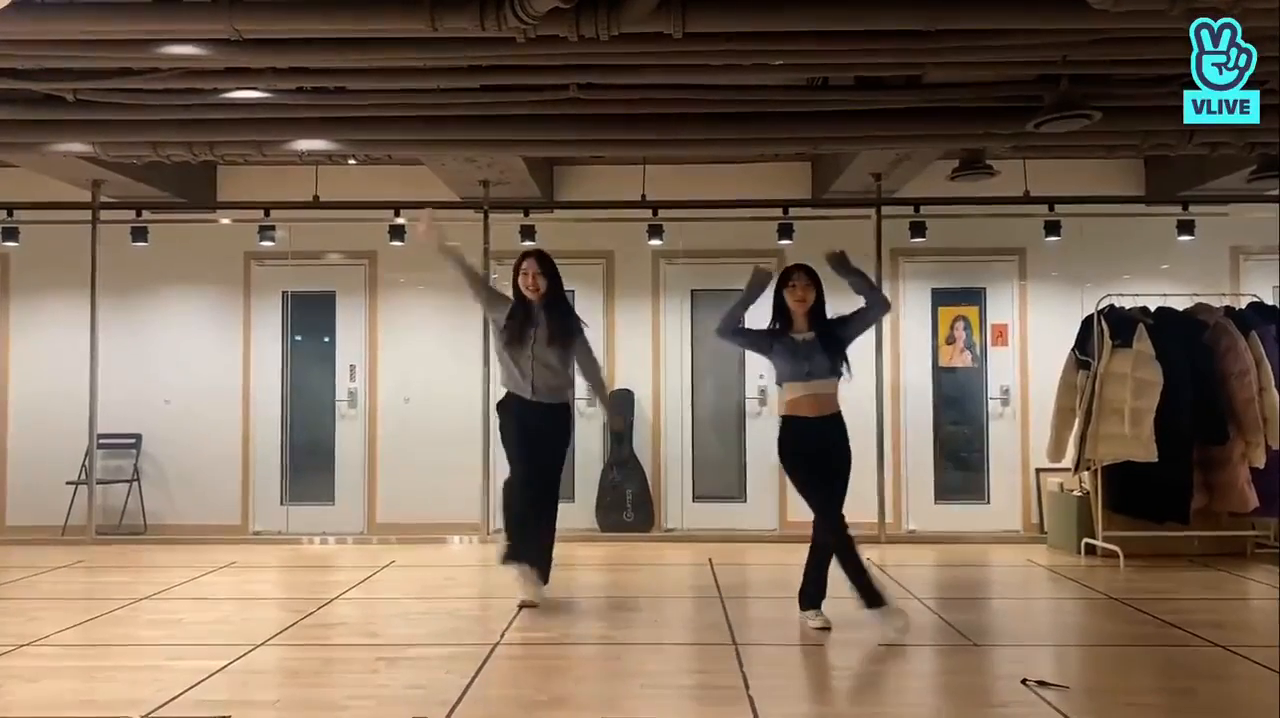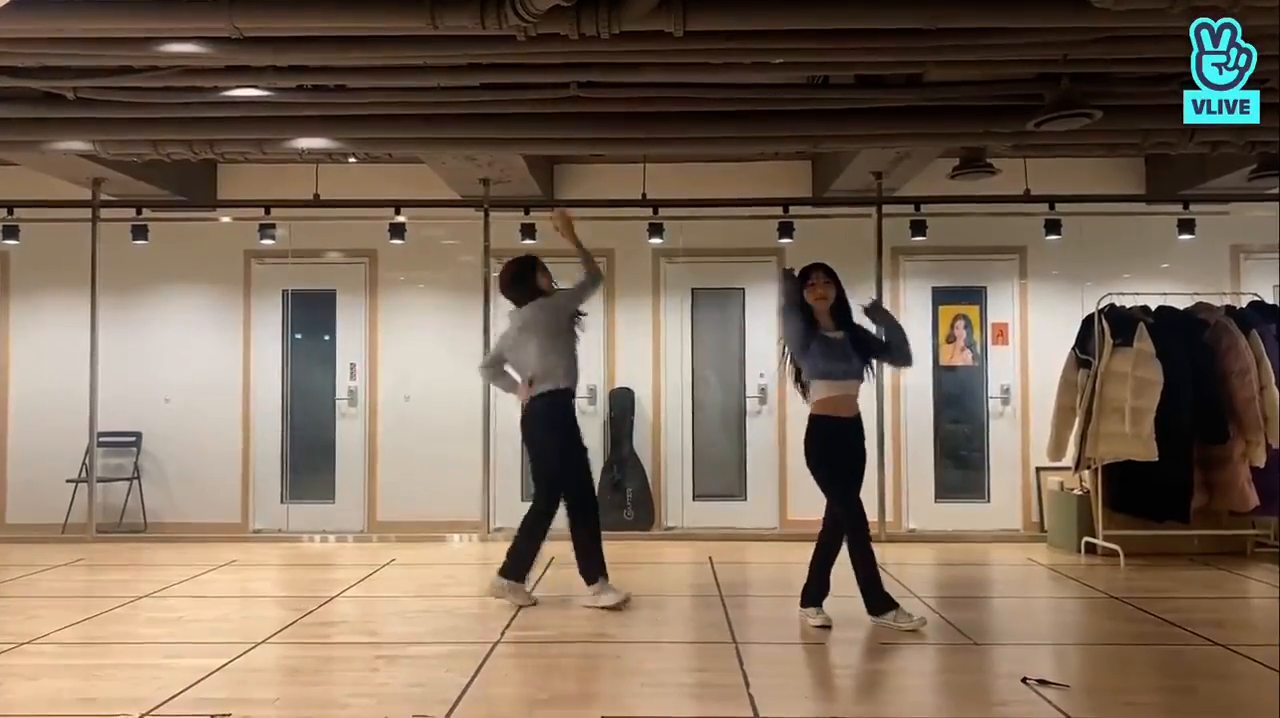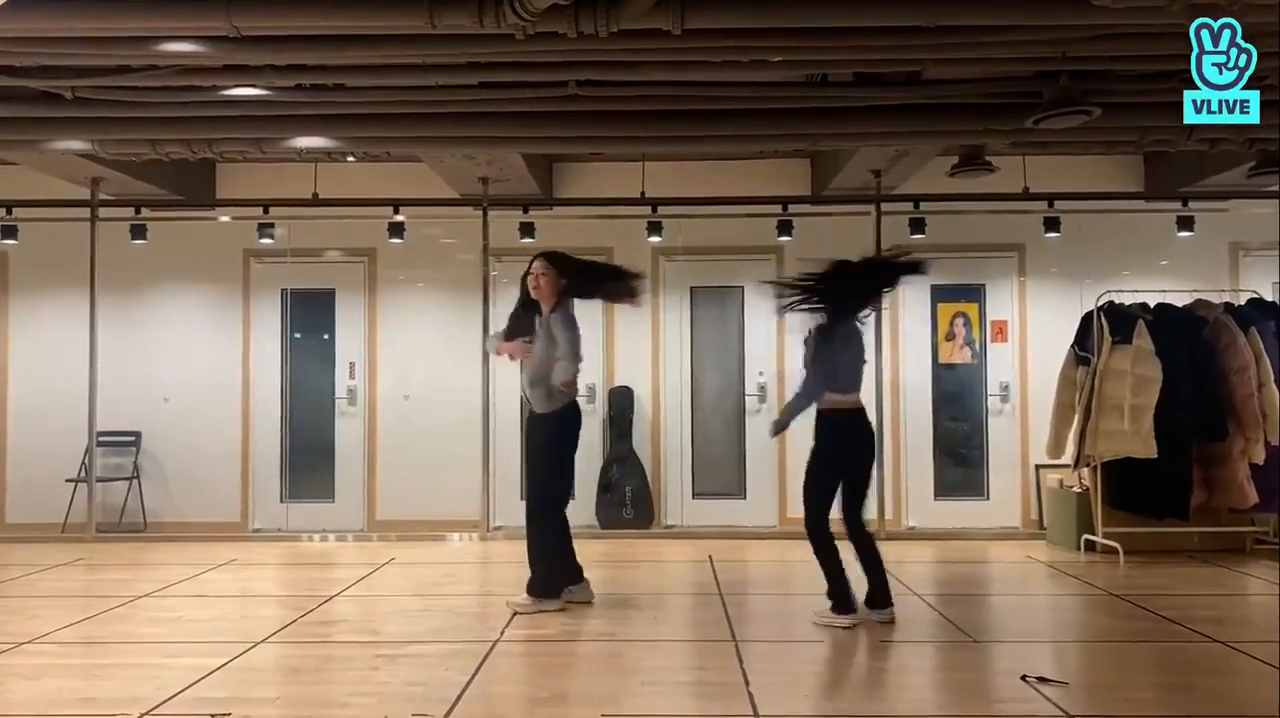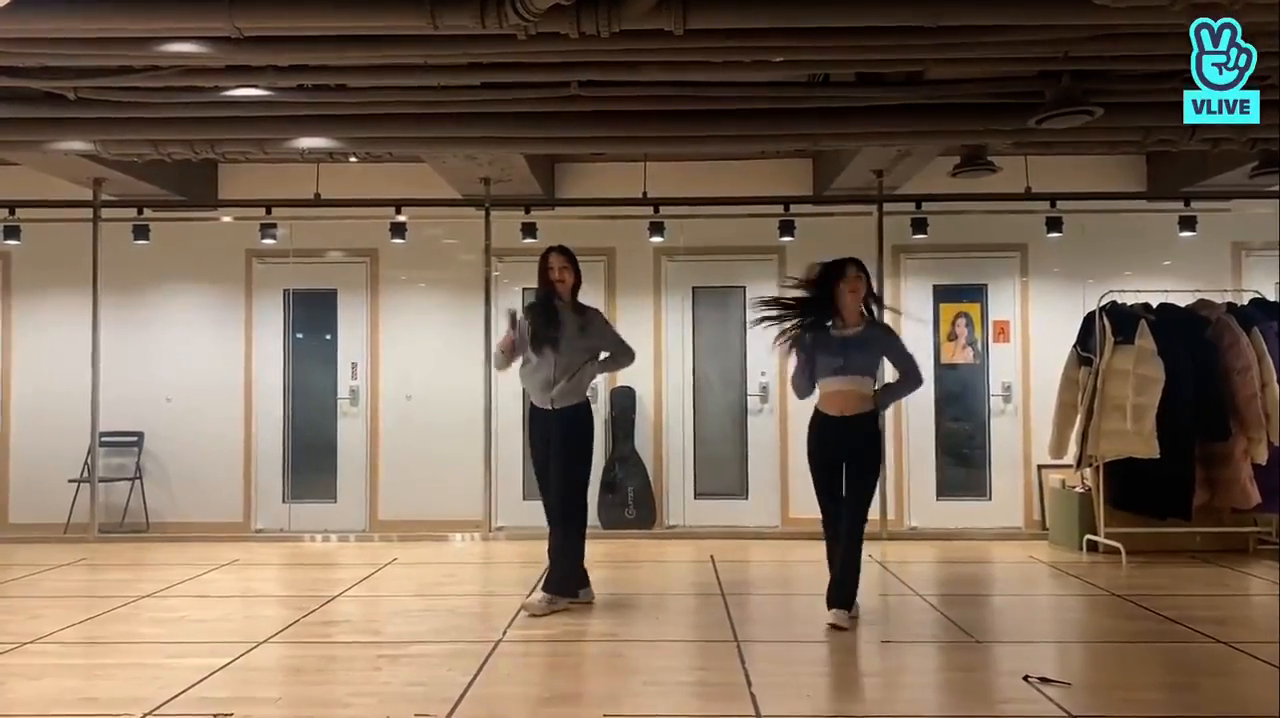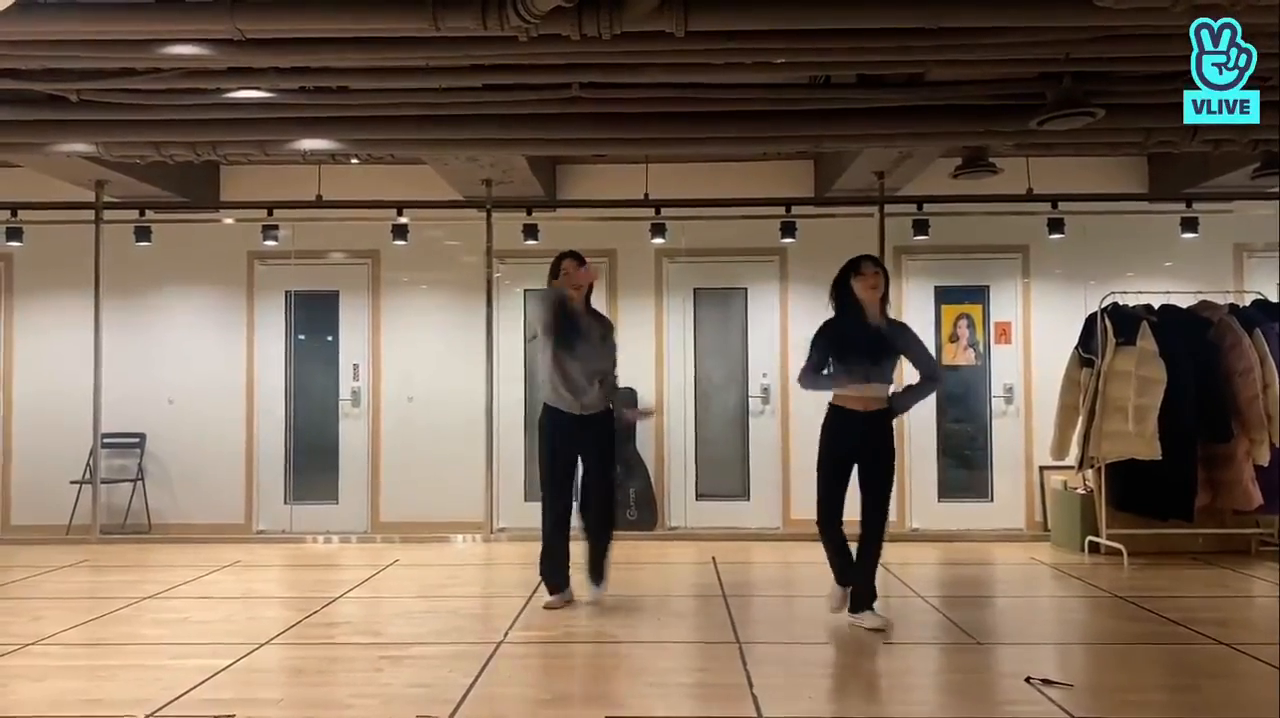
dt=0.4s
person 1, frame 1
left shoulder: (835, 332)
right shoulder: (772, 340)
left elbow: (879, 305)
right elbow: (725, 331)
left wrist: (846, 272)
right wrist: (752, 292)
left hip: (833, 432)
right hip: (795, 435)
left knee: (828, 521)
right knee: (832, 520)
left ankle: (811, 603)
right ankle: (874, 601)
person 1, frame 2
left shoulder: (855, 335)
right shoulder: (802, 338)
left elbow: (902, 359)
right elbow: (789, 318)
left wrist: (885, 318)
right wrist: (790, 284)
left hip: (852, 433)
right hip: (822, 435)
left knee: (838, 519)
right knee: (854, 519)
left ankle: (811, 600)
right ankle: (881, 606)
person 1, frame 3
left shoulder: (825, 335)
right shoulder: (849, 333)
left elbow: (813, 389)
left wrist: (783, 419)
left hip: (832, 432)
right hip: (856, 430)
left knee: (816, 521)
right knee: (855, 521)
left ankle: (843, 606)
right ankle: (879, 602)
person 1, frame 4
left shoulder: (879, 333)
right shoulder: (815, 334)
left elbow: (913, 377)
right elbow: (802, 390)
left wrist: (881, 399)
right wrist: (800, 356)
left hip: (864, 430)
right hip: (823, 429)
left knee: (852, 520)
right knee: (832, 520)
left ankle: (841, 602)
right ankle: (843, 595)
person 1, frame 5
left shoulder: (897, 332)
right shoulder: (834, 330)
left elbow: (932, 376)
right elbow: (806, 378)
left wrist: (900, 403)
right wrist: (838, 378)
left hip: (878, 429)
right hip: (839, 425)
left knee: (874, 519)
right knee: (827, 516)
left ankle: (861, 603)
right ankle: (845, 580)
person 2, frame 1
left shoulder: (566, 320)
right shoulder: (504, 312)
left elbow: (588, 363)
right elbow: (474, 281)
right wrist: (444, 248)
left hip: (556, 414)
right hip: (517, 409)
left knee: (545, 497)
right knee: (524, 481)
left ankle: (534, 578)
right ankle: (522, 561)
person 2, frame 2
left shoulder: (517, 322)
right shoulder: (551, 308)
left elbow: (489, 367)
right elbow: (593, 279)
left wrist: (517, 387)
right wrist: (572, 238)
left hip: (541, 411)
right hip: (553, 413)
left knee: (547, 499)
right knee: (581, 495)
left ankle: (512, 577)
right ankle: (597, 582)
person 2, frame 3
left shoulder: (562, 319)
right shoulder: (529, 317)
left elbow: (570, 360)
right elbow: (493, 341)
left wrist: (560, 384)
right wrist: (506, 346)
left hip: (557, 418)
right hip: (542, 418)
left knee: (542, 504)
right knee: (547, 503)
left ankle: (544, 591)
right ankle: (572, 582)
person 2, frame 4
left shoulder: (590, 319)
right shoulder: (531, 317)
left elbow: (625, 355)
right elbow: (501, 364)
left wrist: (590, 370)
right wrist: (508, 342)
left hip: (574, 416)
right hip: (539, 416)
left knee: (567, 502)
right knee: (555, 502)
left ankle: (559, 588)
right ankle: (575, 584)
person 2, frame 5
left shoulder: (602, 326)
right shoulder: (552, 318)
right elbow: (547, 299)
left wrist: (623, 410)
right wrist: (565, 292)
left hip: (598, 420)
right hip: (556, 420)
left knee: (598, 505)
right knee: (555, 505)
left ankle: (597, 577)
right ankle: (557, 585)
